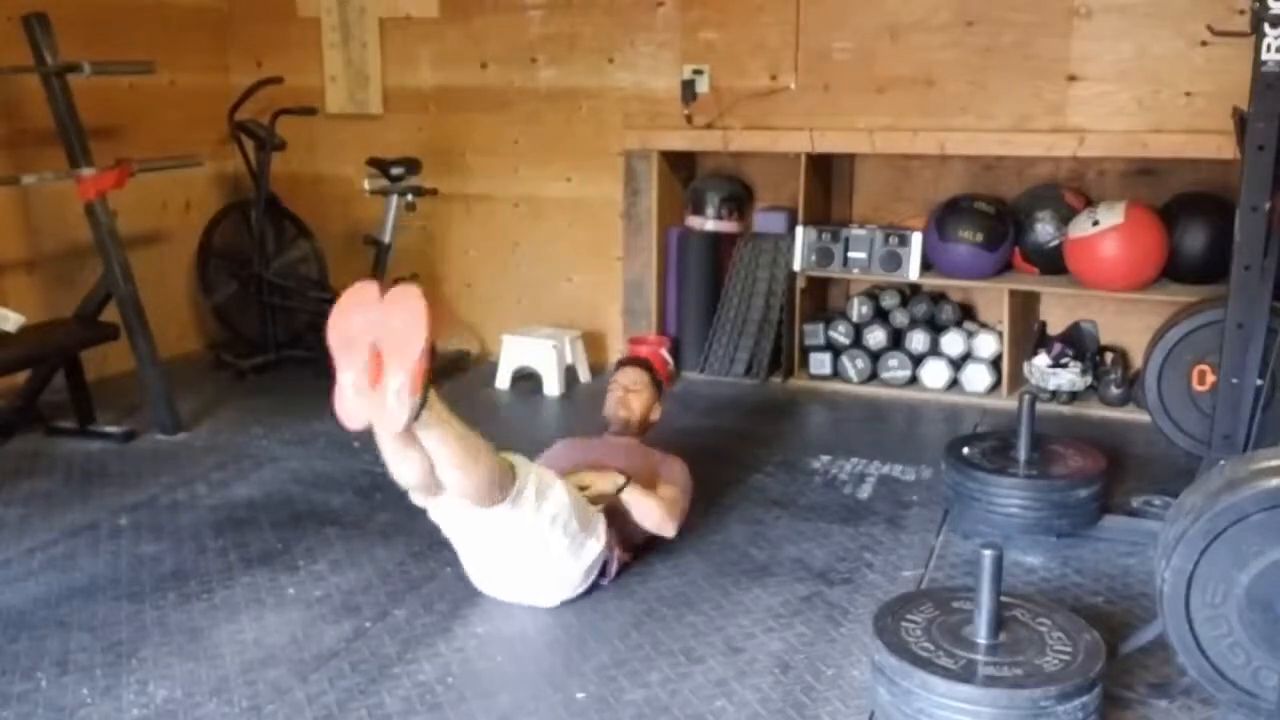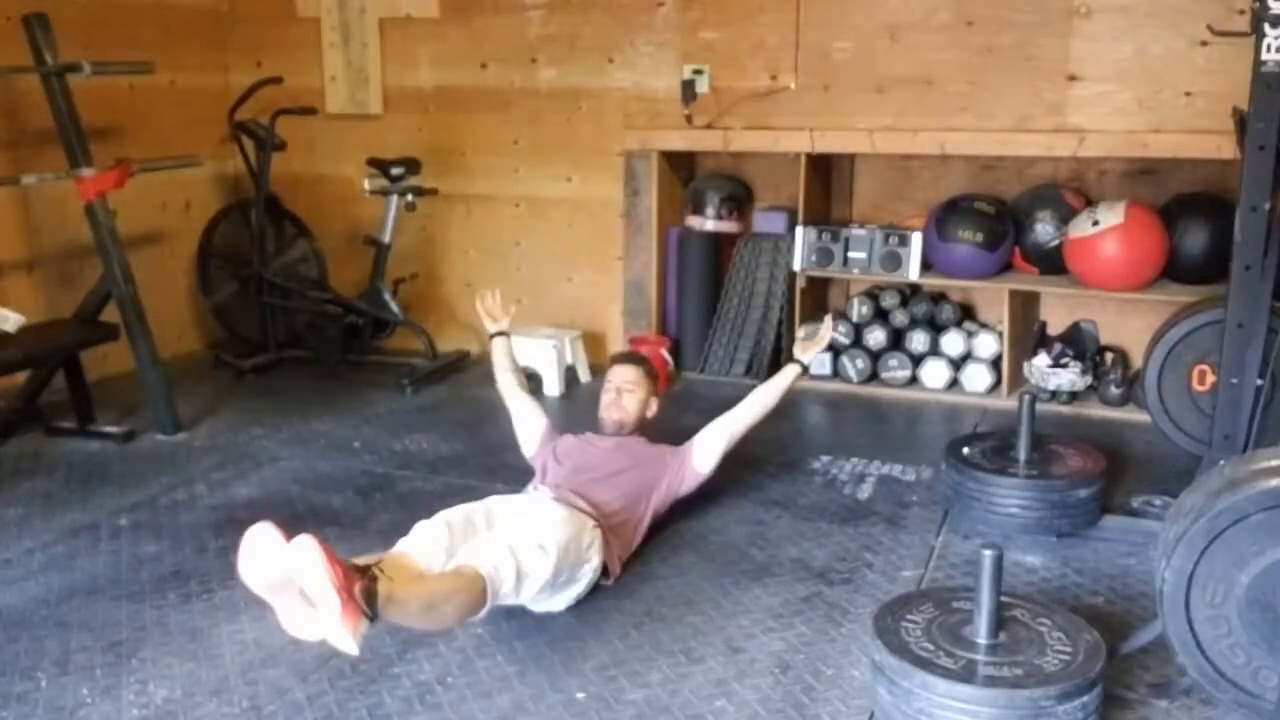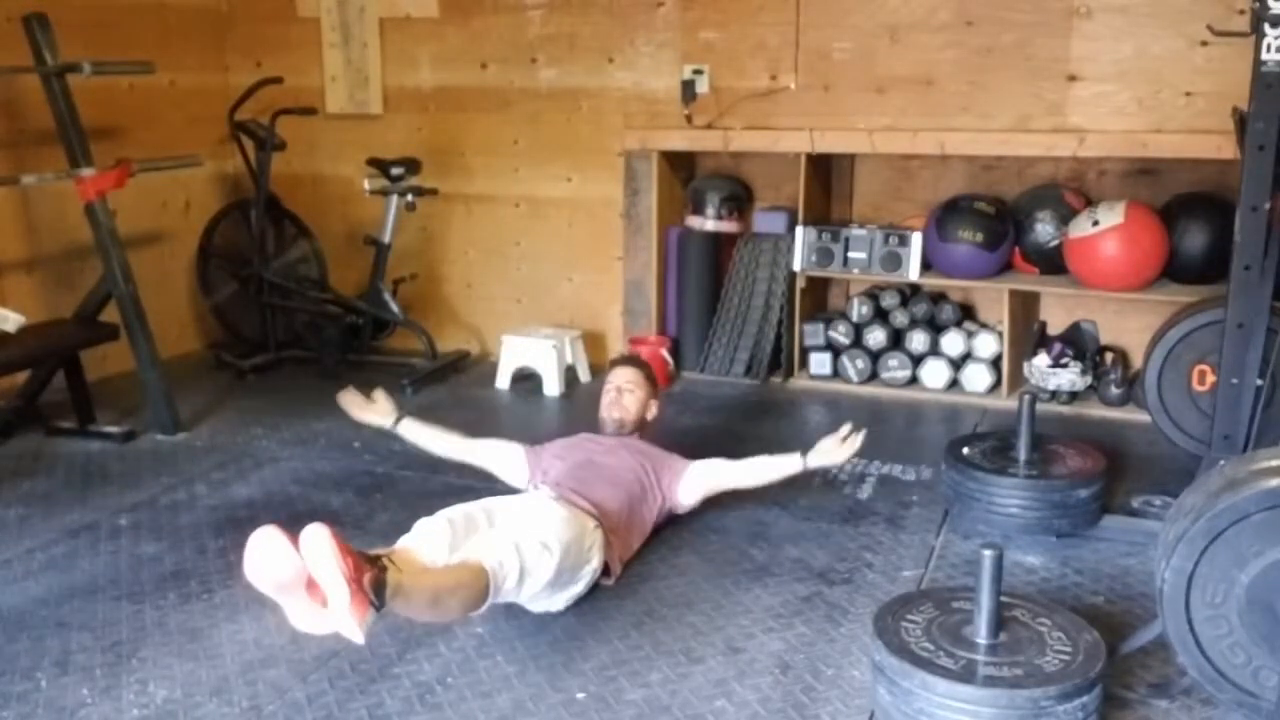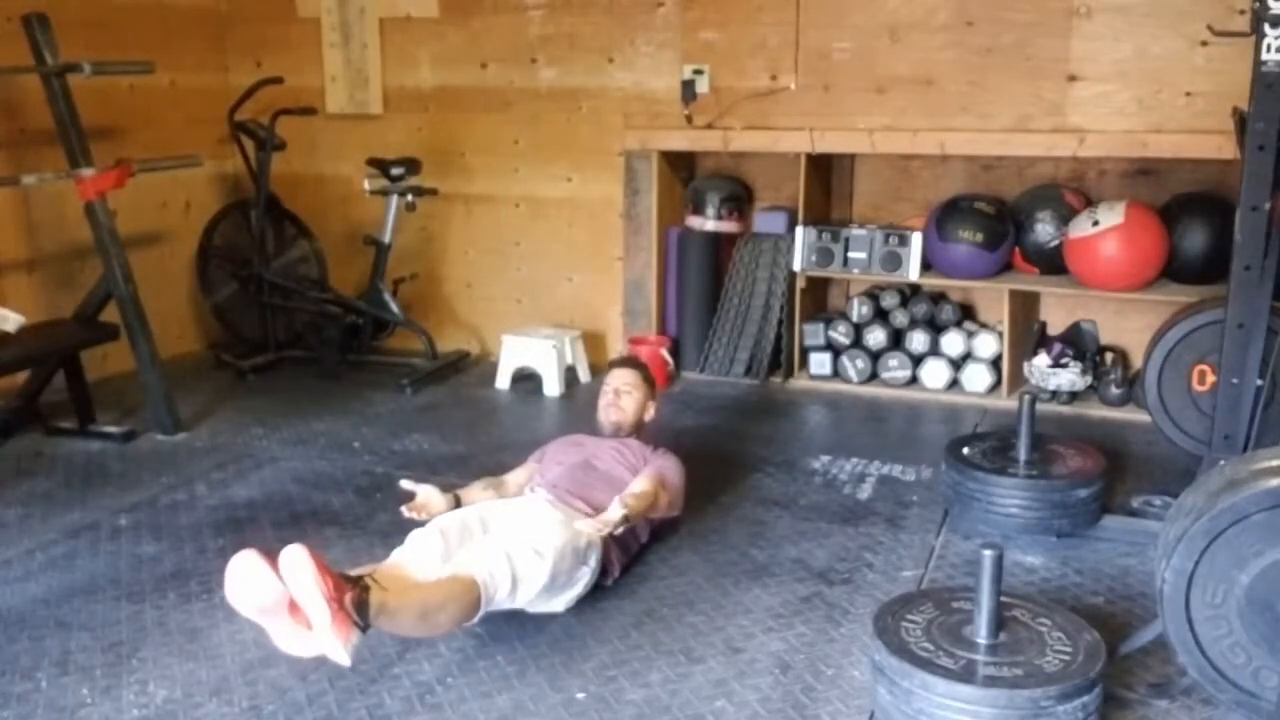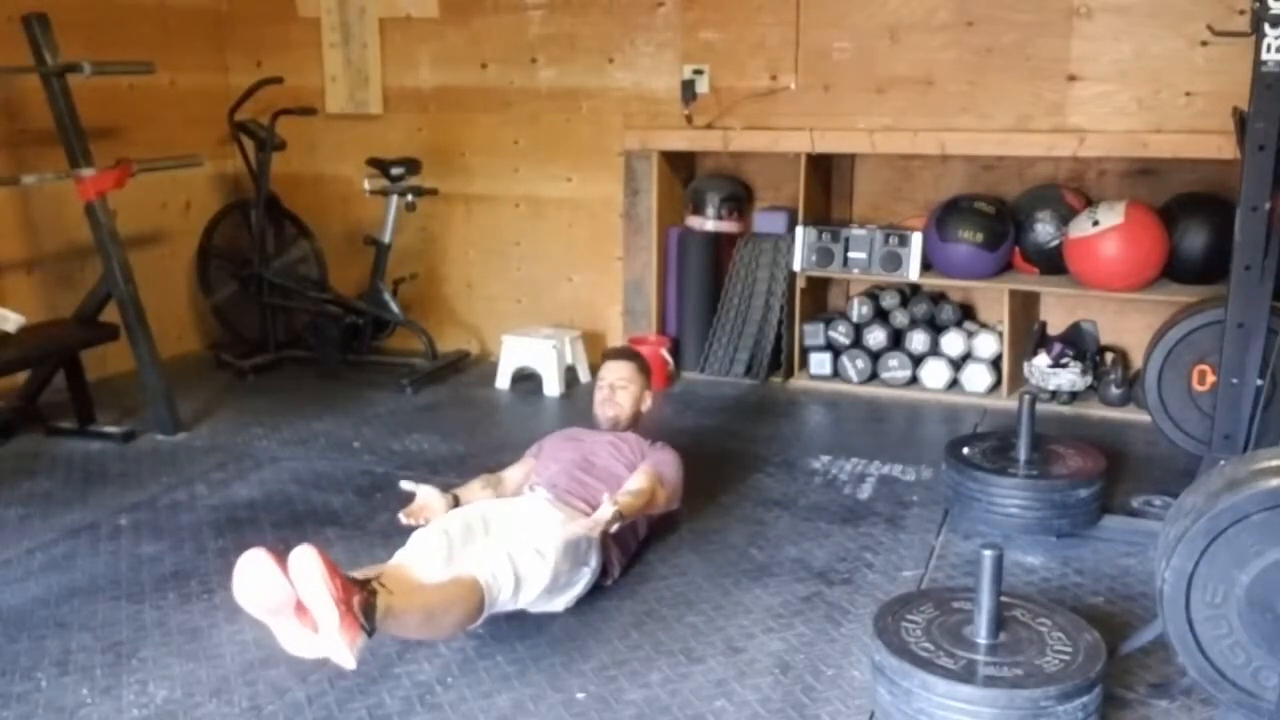
dt=1s
person 1, frame 1
left shoulder: (666, 466)
right shoulder: (567, 449)
left elbow: (666, 522)
left wrist: (618, 484)
left hip: (577, 546)
left knee: (499, 476)
right knee: (428, 474)
left ankle: (408, 402)
right ankle: (382, 402)
person 1, frame 2
left shoulder: (666, 462)
right shoulder: (561, 446)
left elbow: (734, 421)
right elbow: (515, 395)
left wrist: (796, 364)
right wrist: (499, 334)
left hip: (573, 532)
right hip: (511, 508)
left knee: (480, 571)
right knee: (427, 545)
left ankle: (361, 602)
right ankle: (320, 599)
person 1, frame 3
left shoulder: (660, 466)
right shoulder: (560, 447)
left elbow: (724, 472)
right elbow: (485, 451)
left wrist: (807, 458)
right wrist: (397, 421)
left hip: (574, 528)
right hip: (516, 509)
left knee: (481, 566)
right knee: (426, 542)
left ankle: (369, 589)
right ankle: (327, 592)
person 1, frame 4
left shoulder: (659, 462)
right shoulder: (564, 444)
left elbow: (646, 497)
right elbow: (506, 483)
left wrist: (616, 515)
right wrist: (452, 499)
left hip: (571, 532)
right hip: (511, 512)
left knee: (473, 577)
right knee: (418, 557)
left ankle: (355, 611)
right ankle: (309, 615)
person 1, frame 5
left shoulder: (657, 455)
right shoulder: (561, 438)
left elbow: (642, 494)
right elbow: (503, 480)
left wrist: (610, 515)
right wrist: (451, 500)
left hip: (570, 533)
right hip: (512, 510)
left knee: (480, 578)
right knee: (421, 557)
left ankle: (362, 614)
right ankle: (315, 614)
